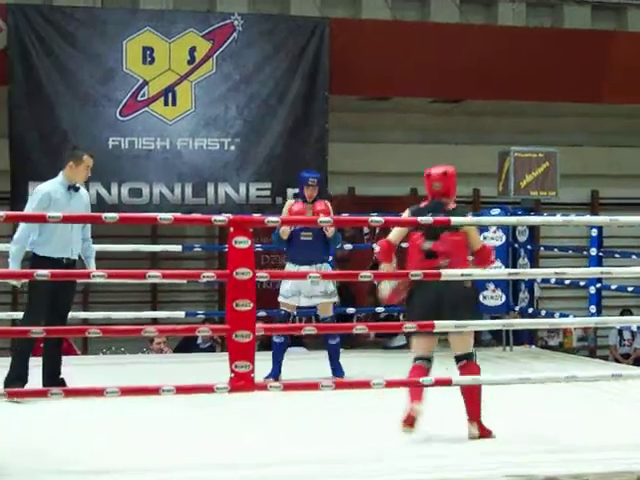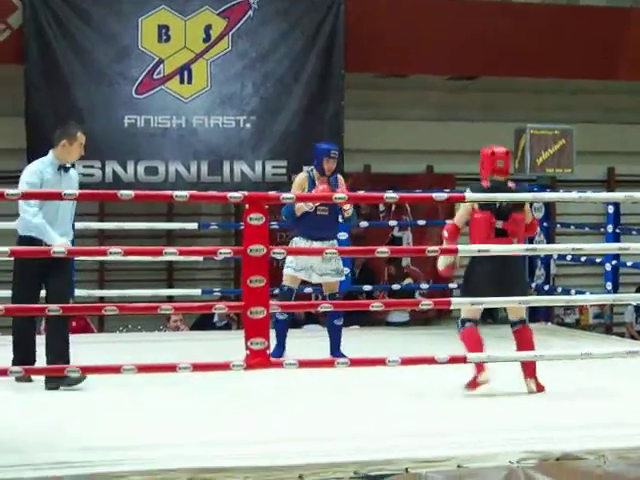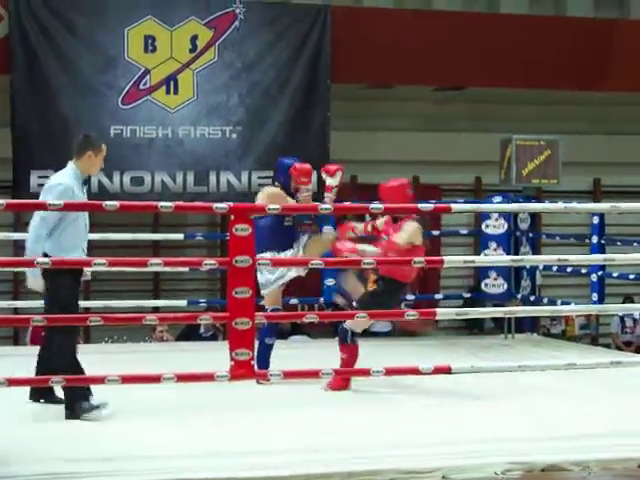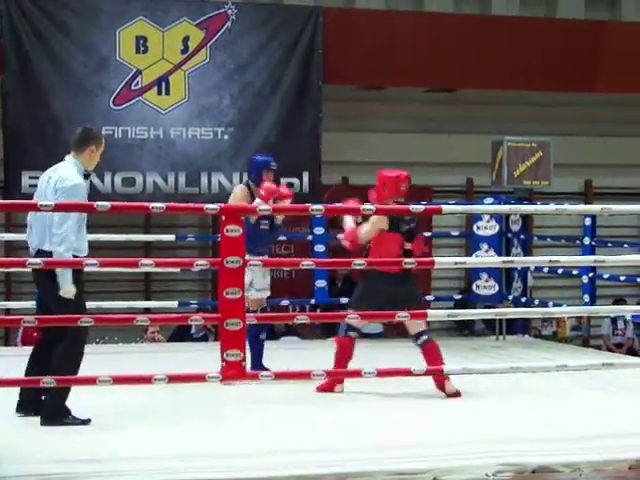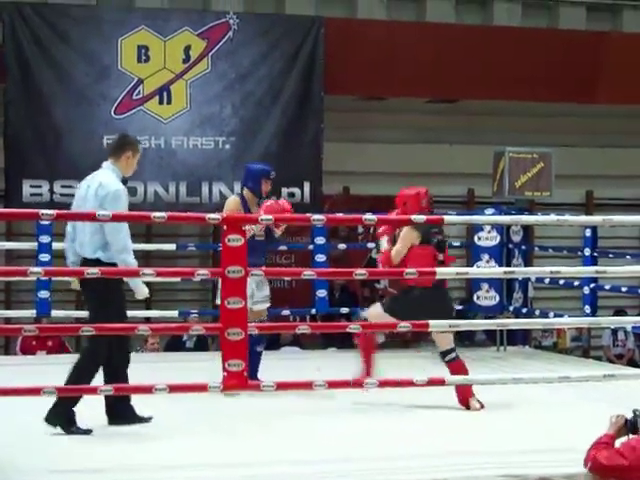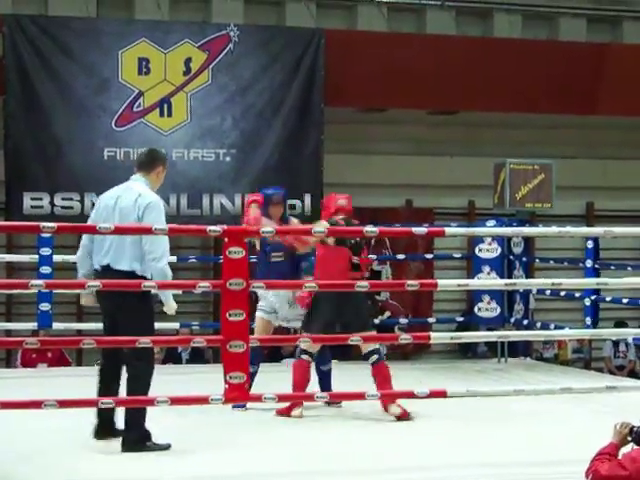
dt=0.7s
person 1, frame 1
left shoulder: (83, 196)
right shoulder: (46, 191)
left elbow: (85, 235)
right elbow: (25, 229)
left wrist: (90, 264)
right wrist: (14, 265)
left hip: (68, 266)
right hip: (44, 264)
left knee: (57, 324)
right knee: (33, 321)
left ankle: (53, 379)
right ankle: (15, 381)
person 1, frame 2
left shoulder: (72, 176)
right shoulder: (35, 171)
right elbow: (29, 212)
right wrist: (53, 240)
left hip: (61, 251)
right hip: (32, 247)
left knee: (59, 308)
right knee: (25, 308)
left ankle: (56, 372)
right ankle: (22, 366)
person 1, frame 3
left shoulder: (79, 185)
right shoulder: (62, 184)
right elbow: (38, 228)
left wrist: (82, 260)
right wrist: (33, 271)
left hip: (69, 266)
right hip: (54, 267)
left knee: (59, 328)
right knee: (64, 328)
left ankle: (41, 387)
right ankle: (76, 399)
person 1, frame 4
left shoulder: (52, 174)
right shoulder: (73, 182)
left elbow: (33, 220)
right elbow: (64, 235)
left wrist: (36, 255)
right wrist: (67, 280)
left hip: (44, 260)
right hip: (59, 265)
left knee: (52, 332)
right knee: (73, 335)
left ankle: (31, 400)
right ankle: (54, 410)
person 1, frame 5
left shoulder: (89, 182)
right shoulder: (114, 188)
left elbow: (72, 231)
right elbow: (119, 241)
left wrist: (75, 268)
right wrist: (136, 282)
left hip: (90, 267)
right hip: (104, 271)
left knee: (116, 342)
right knee: (101, 345)
left ankle: (120, 409)
right ankle: (62, 411)
person 1, frame 6
left shoulder: (107, 196)
right shoulder: (150, 201)
left elbow: (86, 245)
right elbow: (156, 253)
left wrist: (85, 284)
right wrist: (167, 295)
left hip: (105, 282)
right hip: (131, 285)
left knee: (111, 354)
right knee: (140, 359)
left ankle: (105, 424)
right ankle: (135, 435)
person 2, frame 1
left shoulder: (413, 214)
right shoulder: (461, 216)
left elbow: (384, 247)
right elbow: (485, 257)
right wrist: (467, 263)
left hip: (421, 291)
right hip: (456, 289)
left knee: (421, 359)
right knee: (466, 360)
left ankle: (415, 403)
right ankle: (475, 423)
person 2, frame 2
left shoulder: (474, 193)
right shoulder: (519, 193)
left elbow: (453, 229)
right elbow: (530, 228)
left wrist: (446, 256)
left hip: (483, 262)
right hip: (512, 262)
left knee: (467, 322)
right knee: (520, 322)
left ankle: (480, 370)
right ankle: (531, 379)
person 2, frame 3
left shoulder: (412, 226)
right shoulder: (390, 220)
left elbow: (388, 252)
right elbow: (367, 230)
left wrist: (353, 248)
left hip: (391, 286)
right hip: (381, 277)
left knee: (349, 329)
left ankle: (343, 378)
person 2, frame 4
left shoulder: (382, 214)
right shoulder: (412, 213)
left elbow: (353, 241)
left wrist: (348, 216)
right wrist: (375, 205)
left hip: (380, 279)
right hip: (406, 279)
left knee: (350, 327)
right knee: (421, 333)
left ankle: (336, 380)
right ankle: (444, 384)
person 2, frame 5
left shoulder: (412, 229)
right shoulder: (436, 228)
left elbow: (389, 261)
left wrist: (384, 237)
left hip: (416, 295)
right hip: (439, 296)
left knee: (366, 319)
right knee: (448, 350)
left ankle: (367, 371)
right ankle: (469, 397)
person 2, frame 6
left shoulder: (330, 226)
left hip: (325, 300)
right hip: (356, 299)
left knee: (305, 353)
right knee: (372, 352)
left ankle: (296, 405)
right ankle: (391, 405)
person 3, frame 1
left shoulder: (326, 206)
right shoulder: (291, 205)
left elbow: (336, 242)
right elbow: (278, 240)
left wrist: (330, 230)
right wrist: (286, 228)
left hip: (319, 269)
right hip: (294, 268)
left knee: (327, 319)
right knee: (284, 318)
left ankle: (336, 367)
right ankle: (275, 371)
person 3, frame 2
left shoulder: (339, 181)
right shoulder: (303, 179)
left elbow: (349, 217)
right elbow: (288, 214)
left wrist: (348, 210)
right wrist: (306, 204)
left hip: (328, 245)
right hip: (303, 243)
left knee: (333, 298)
right knee: (286, 292)
left ankle: (335, 350)
right ankle: (279, 347)
person 3, frame 3
left shoulder: (292, 196)
right shoulder: (271, 192)
left elbow: (316, 217)
right elbow: (304, 216)
left wrist: (331, 190)
right wrist: (305, 191)
left hip: (292, 253)
right hip: (270, 258)
left knee: (328, 233)
right knee: (273, 312)
right ankle: (261, 367)
person 3, frame 4
left shoulder: (268, 193)
right shoulder: (241, 191)
left elbow: (273, 232)
left wrist: (280, 213)
right wrist: (257, 207)
left hip: (260, 260)
left knee: (259, 311)
left ankle: (256, 363)
person 3, frame 5
left shoulder: (262, 204)
right shoulder: (234, 202)
left wrist: (277, 229)
right wrist: (257, 224)
left knee: (260, 325)
left ankle: (252, 375)
person 3, frame 6
left shoulder: (293, 223)
right shoulder: (259, 223)
left elbow: (306, 251)
right wrist: (254, 215)
left hip: (295, 291)
right hip: (271, 293)
right knee: (258, 343)
left ankle: (326, 393)
